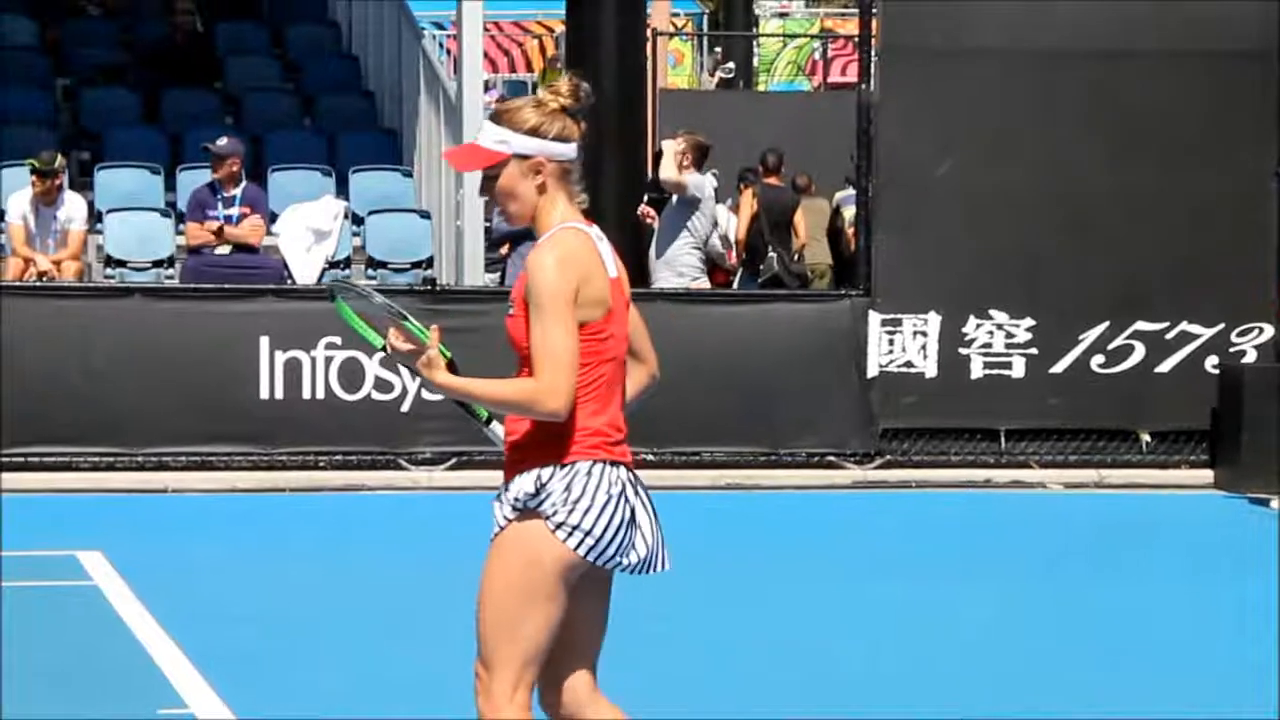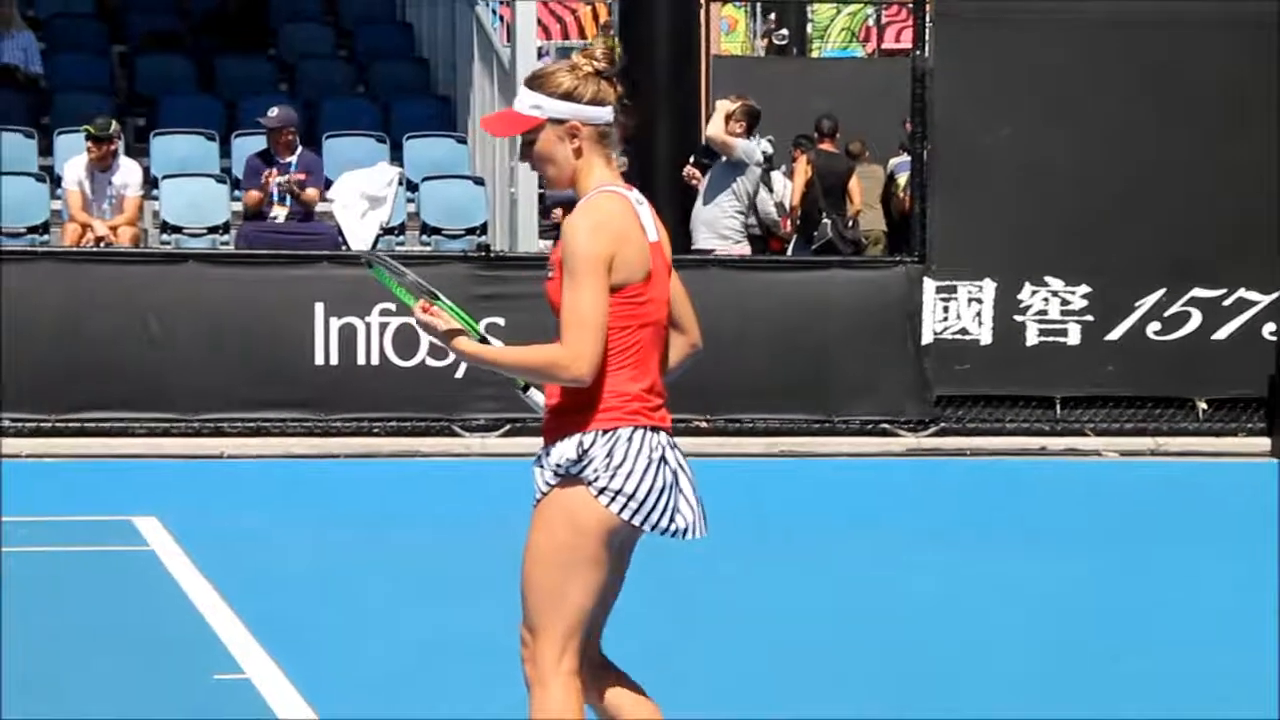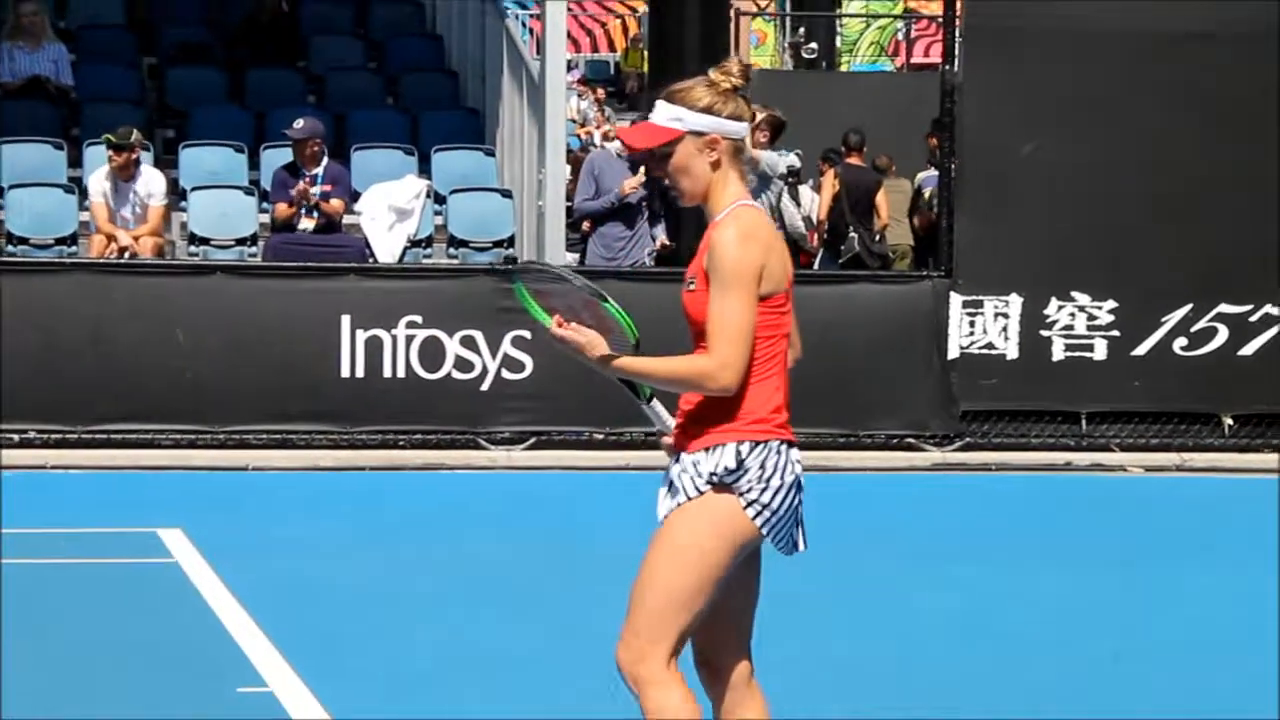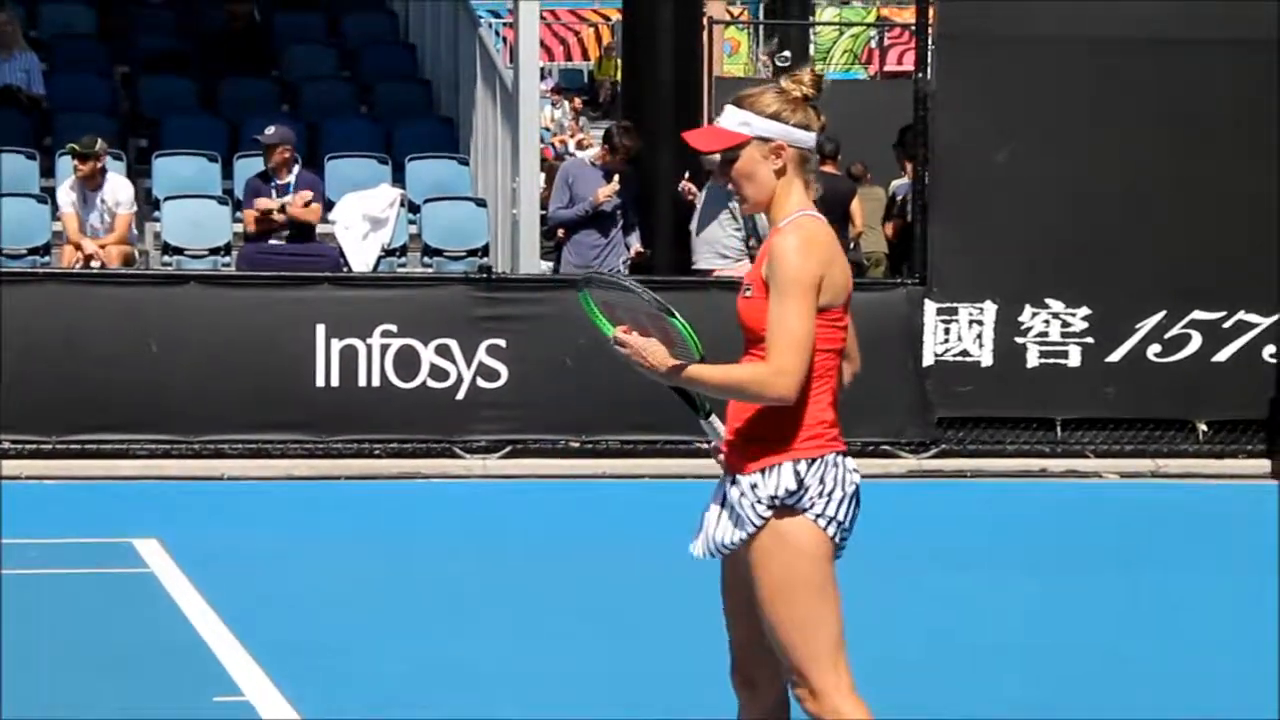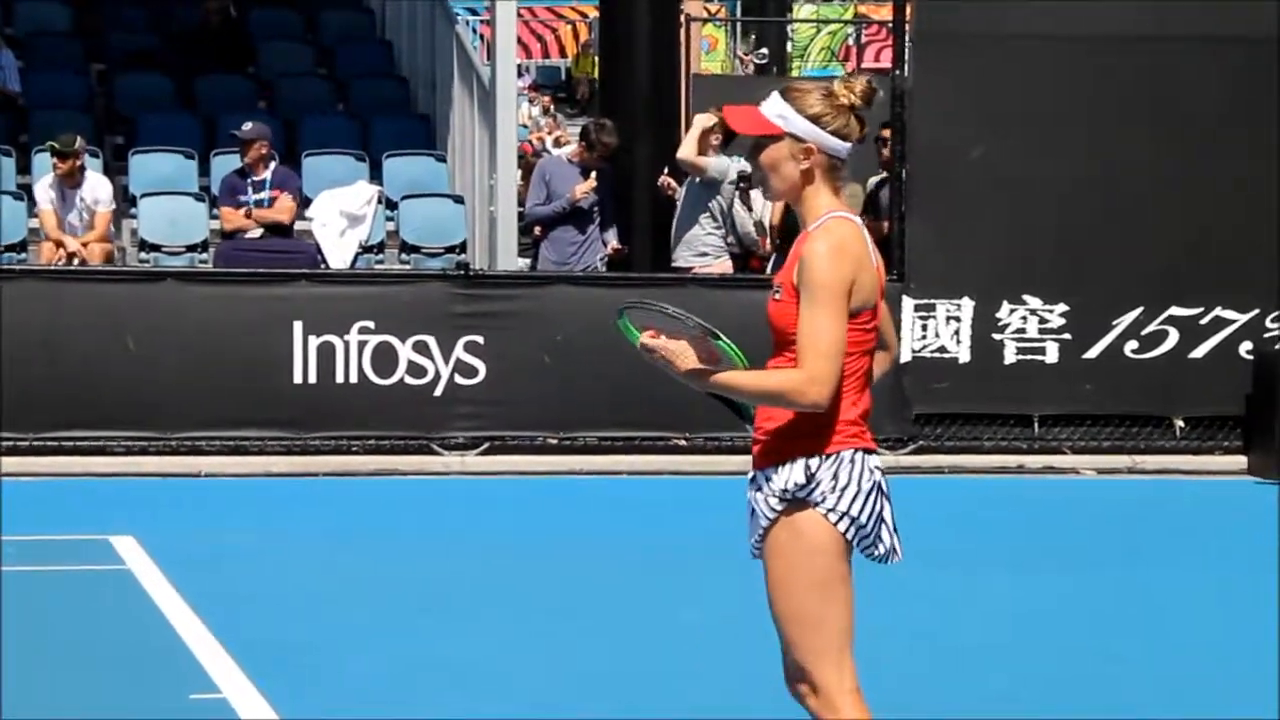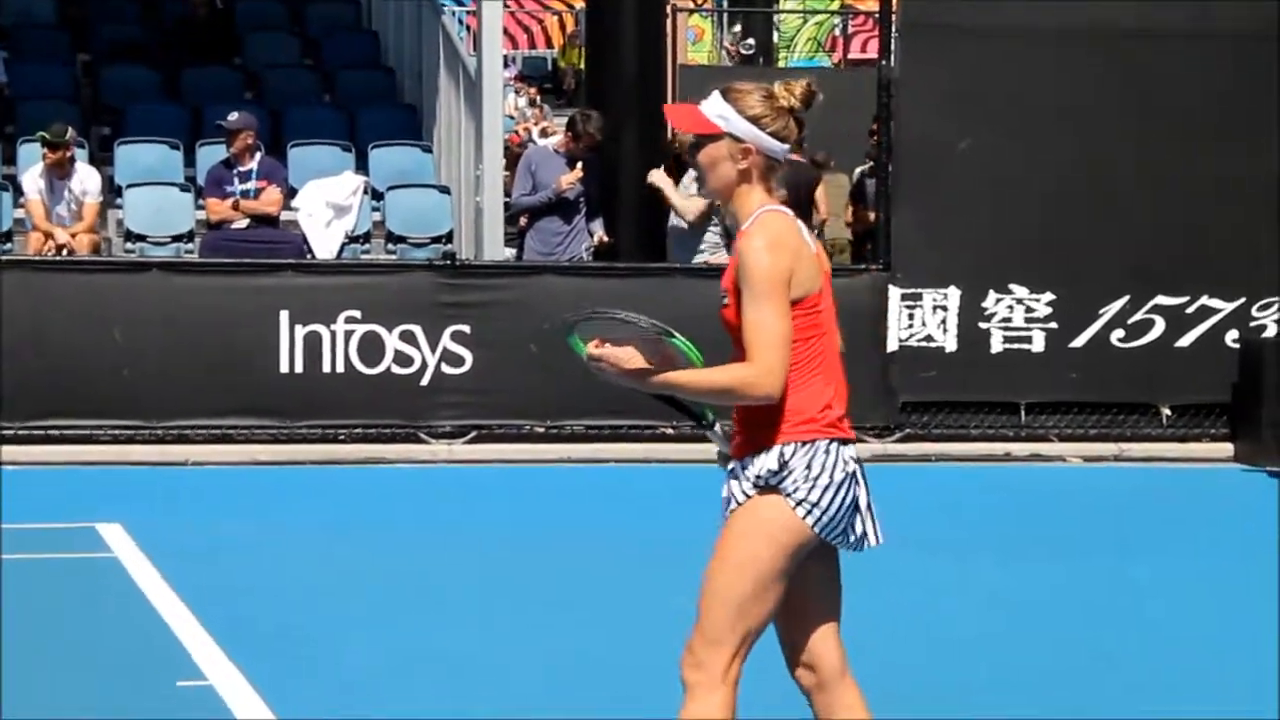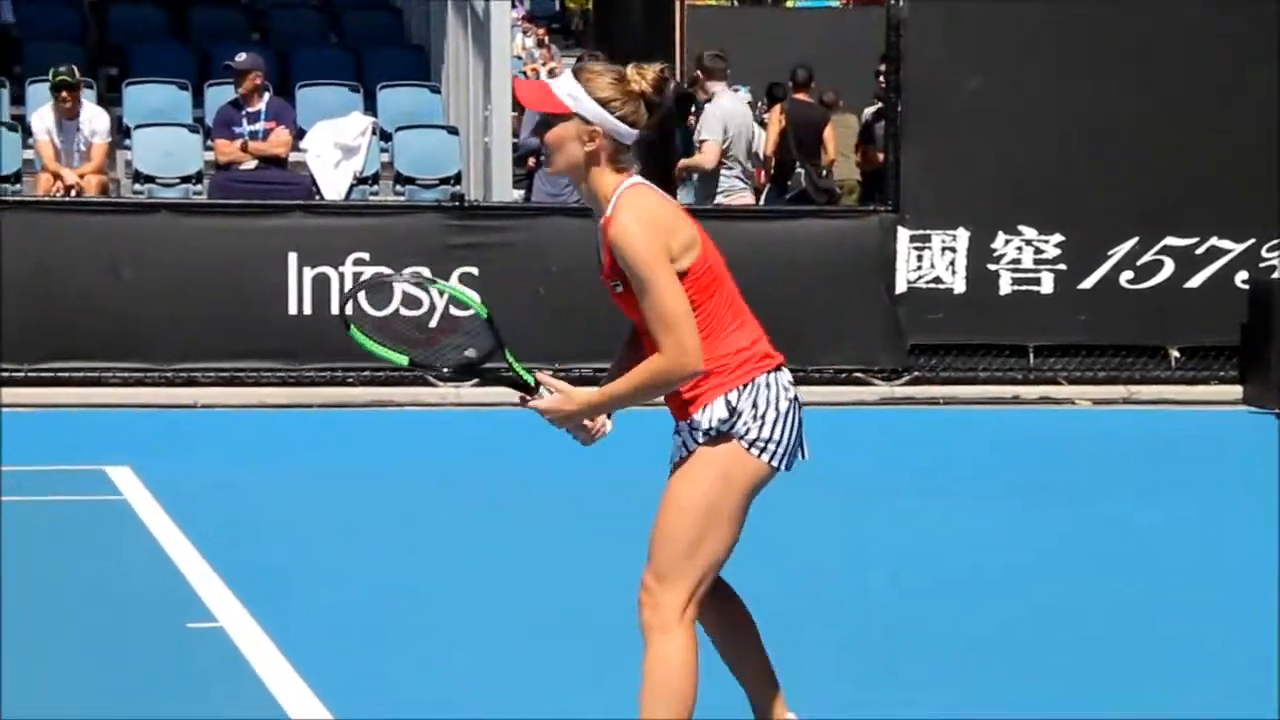
dt=0.5s
person 1, frame 1
left shoulder: (552, 258)
right shoulder: (594, 246)
left elbow: (552, 398)
right elbow: (644, 366)
left wrist: (444, 380)
left hip: (558, 489)
right hip: (595, 484)
person 1, frame 2
left shoulder: (590, 222)
right shoulder: (636, 211)
left elbow: (577, 361)
right elbow: (686, 337)
left wrist: (468, 347)
left hip: (596, 452)
right hip: (633, 447)
left knee: (547, 660)
right knee: (575, 654)
person 1, frame 3
left shoulder: (735, 234)
right shoulder: (743, 229)
left elbow: (722, 371)
right elbow: (786, 348)
left wrist: (609, 359)
left hip: (733, 467)
right hip: (727, 464)
left knee: (642, 655)
person 1, frame 4
left shoulder: (796, 242)
right shoulder: (801, 240)
left elbow: (780, 379)
right elbow: (847, 363)
left wrist: (669, 367)
left hip: (787, 482)
right hip: (765, 481)
person 1, frame 5
left shoulder: (825, 246)
right shoulder: (841, 236)
left elbow: (812, 386)
right elbow: (884, 349)
left wrist: (699, 372)
left hip: (813, 478)
right hip: (814, 473)
person 1, frame 6
left shoulder: (763, 240)
right shoulder: (782, 232)
left elbow: (764, 378)
left wrist: (649, 375)
left hip: (788, 467)
right hip: (806, 464)
left knee: (707, 666)
person 1, frame 7
left shoulder: (633, 220)
right shoulder: (622, 209)
left elbow: (682, 360)
left wrist: (585, 404)
right wrist: (601, 398)
left hip: (740, 407)
right hip: (731, 409)
left knee: (663, 603)
right knee: (700, 586)
